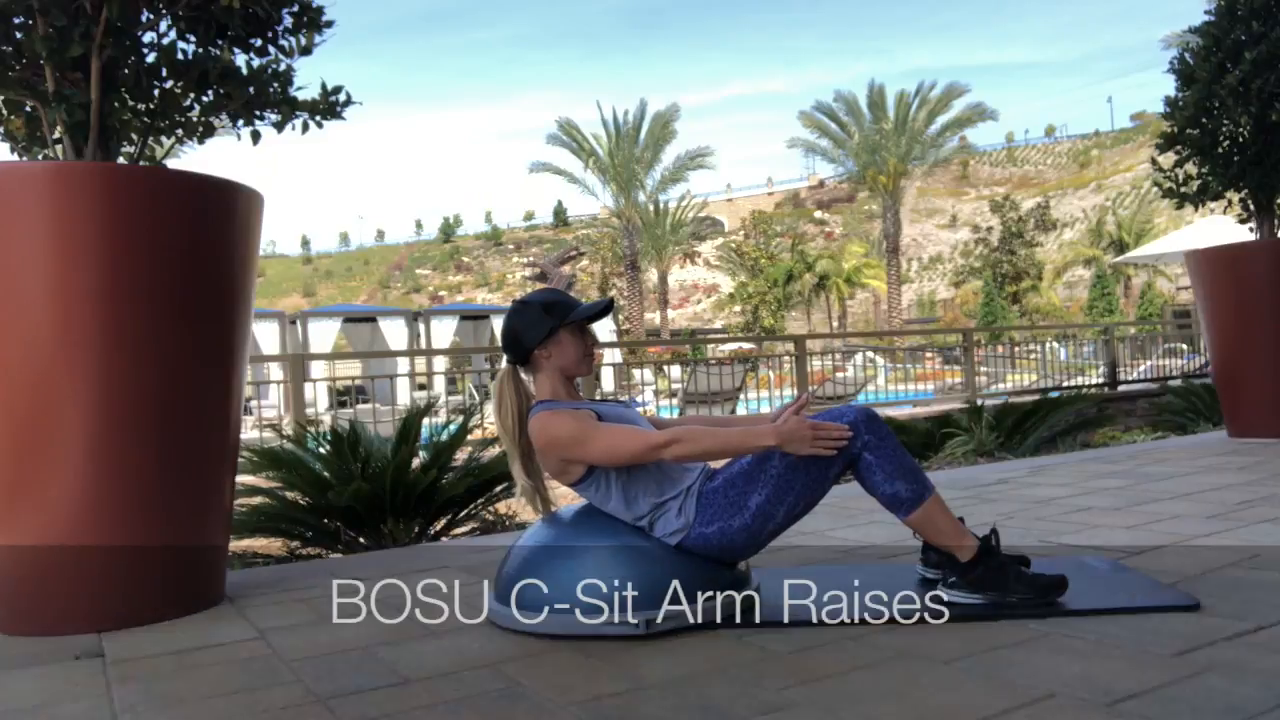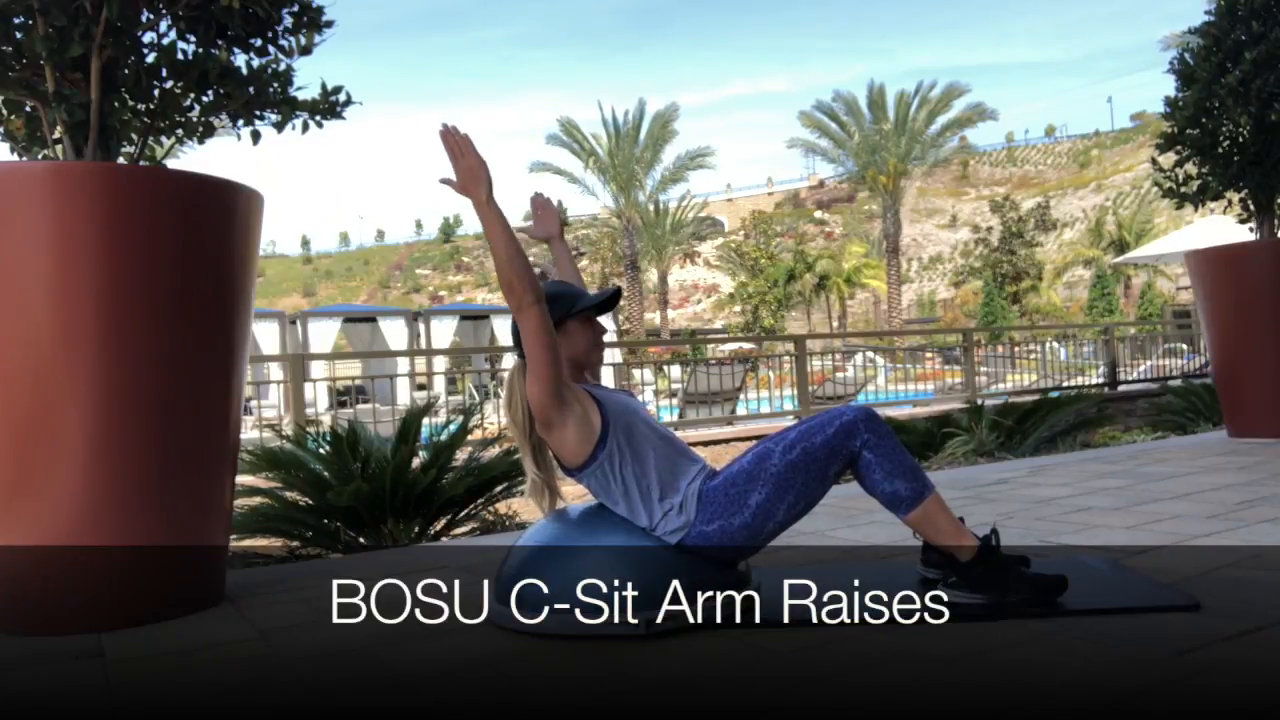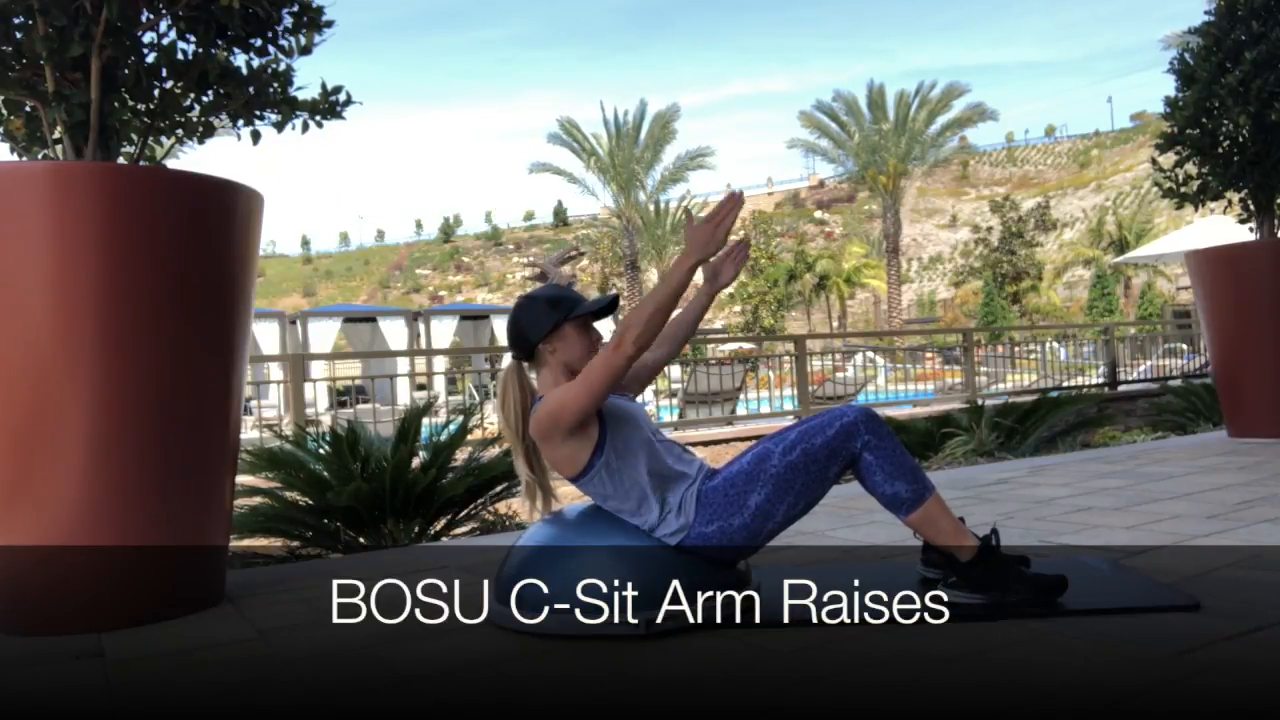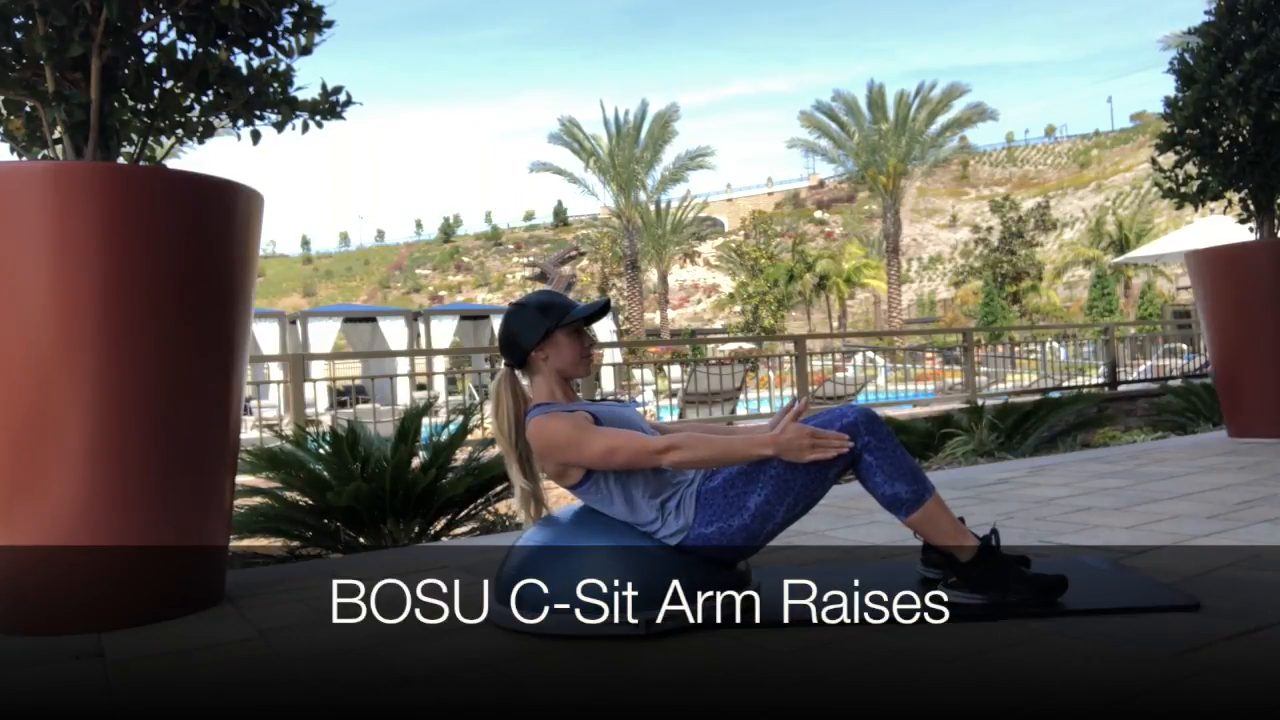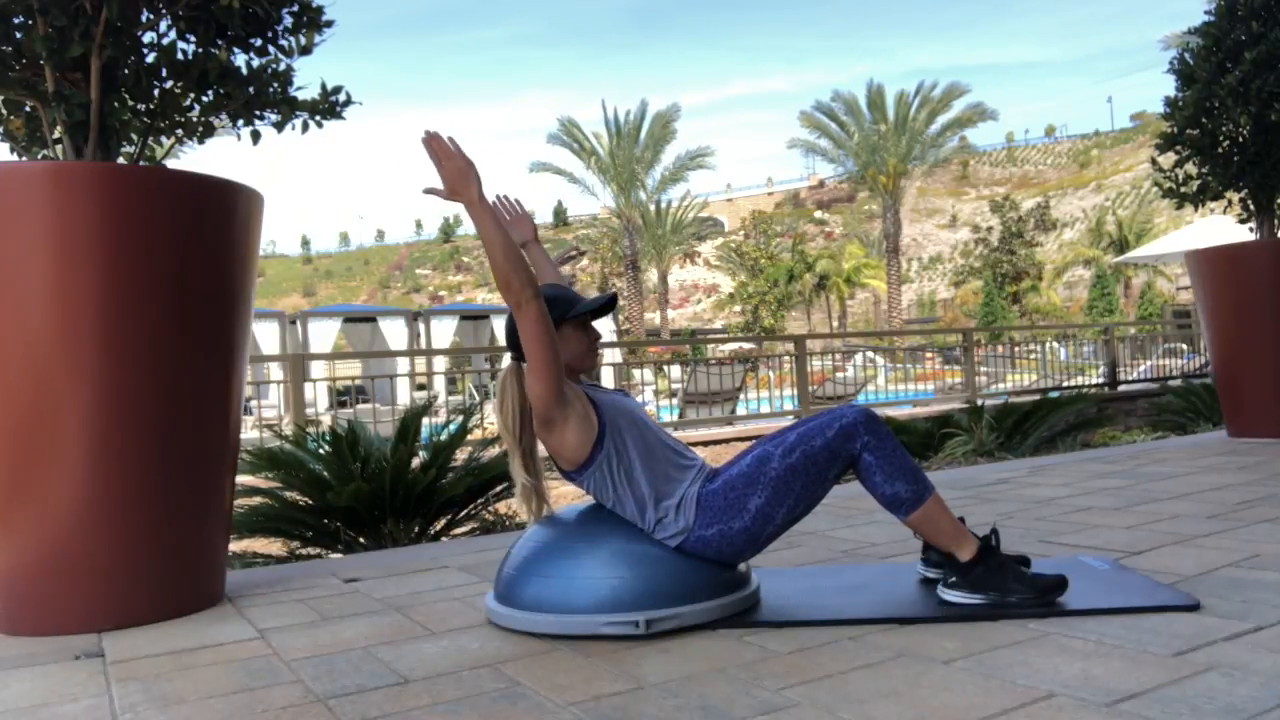
dt=1s
person 1, frame 1
left shoulder: (580, 411)
right shoulder: (550, 427)
left elbow: (679, 423)
right elbow: (663, 447)
left wrist: (768, 420)
right wrist: (771, 438)
left hip: (708, 501)
right hip: (701, 523)
left knee: (852, 427)
right knee: (857, 428)
left ankle: (950, 550)
right ankle: (974, 565)
person 1, frame 2
left shoulder: (581, 392)
right shoulder: (555, 407)
left elbow: (576, 307)
right elbow: (528, 302)
left wrist: (555, 240)
right wrist: (483, 198)
left hip: (707, 506)
right hip: (705, 522)
left knee: (853, 426)
right knee: (856, 427)
left ankle: (952, 550)
right ankle: (971, 562)
person 1, frame 3
left shoulder: (585, 405)
right shoulder: (552, 417)
left elbow: (660, 353)
right elbow: (628, 345)
left wrist: (710, 286)
right wrist: (687, 258)
left hip: (709, 499)
right hip: (702, 521)
left knee: (852, 423)
right knee: (857, 427)
left ankle: (952, 551)
right ankle: (972, 565)
person 1, frame 4
left shoulder: (577, 413)
right shoulder: (548, 429)
left elbow: (671, 430)
right elbow: (661, 453)
left wrist: (762, 430)
right wrist: (769, 446)
left hip: (707, 502)
right hip: (702, 521)
left knee: (851, 426)
right knee: (857, 428)
left ankle: (950, 549)
right ankle: (973, 564)
person 1, frame 5
left shoulder: (576, 394)
right shoulder: (553, 409)
left elbow: (564, 308)
right elbow: (525, 302)
left wrist: (531, 245)
right wrist: (472, 197)
left hip: (707, 500)
right hip: (704, 524)
left knee: (852, 426)
right knee: (856, 428)
left ankle: (949, 550)
right ankle: (973, 566)
